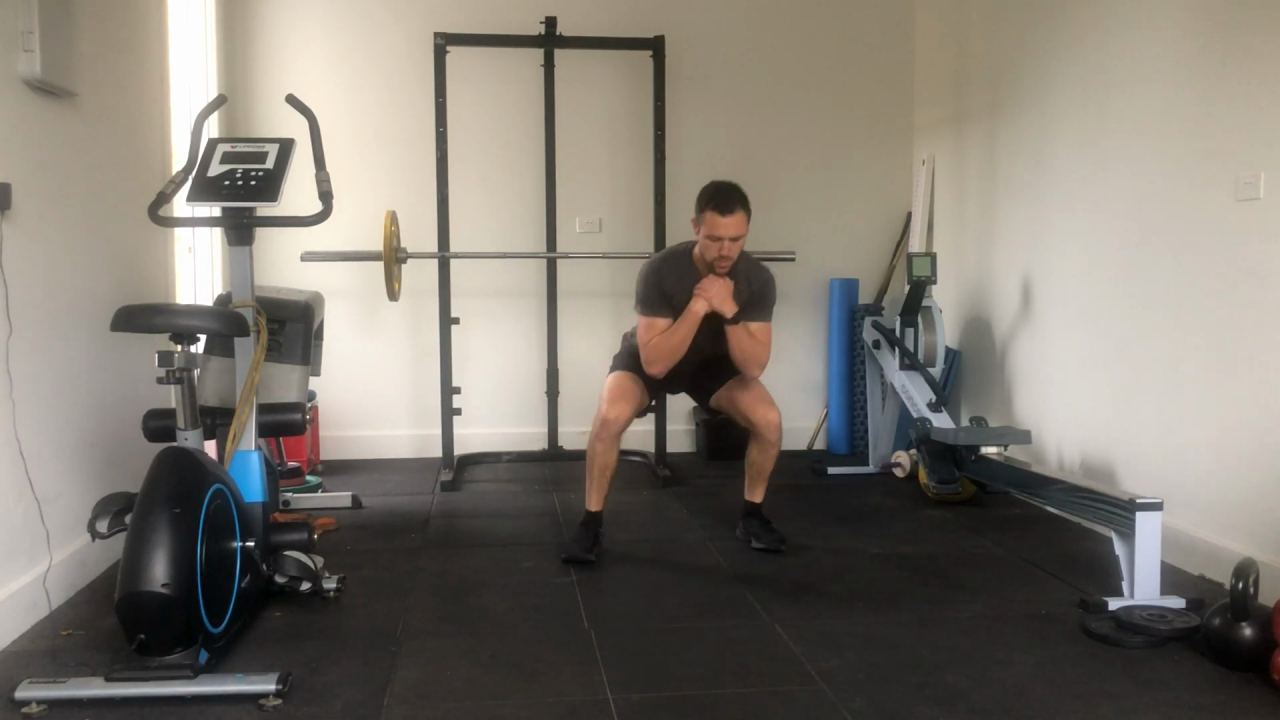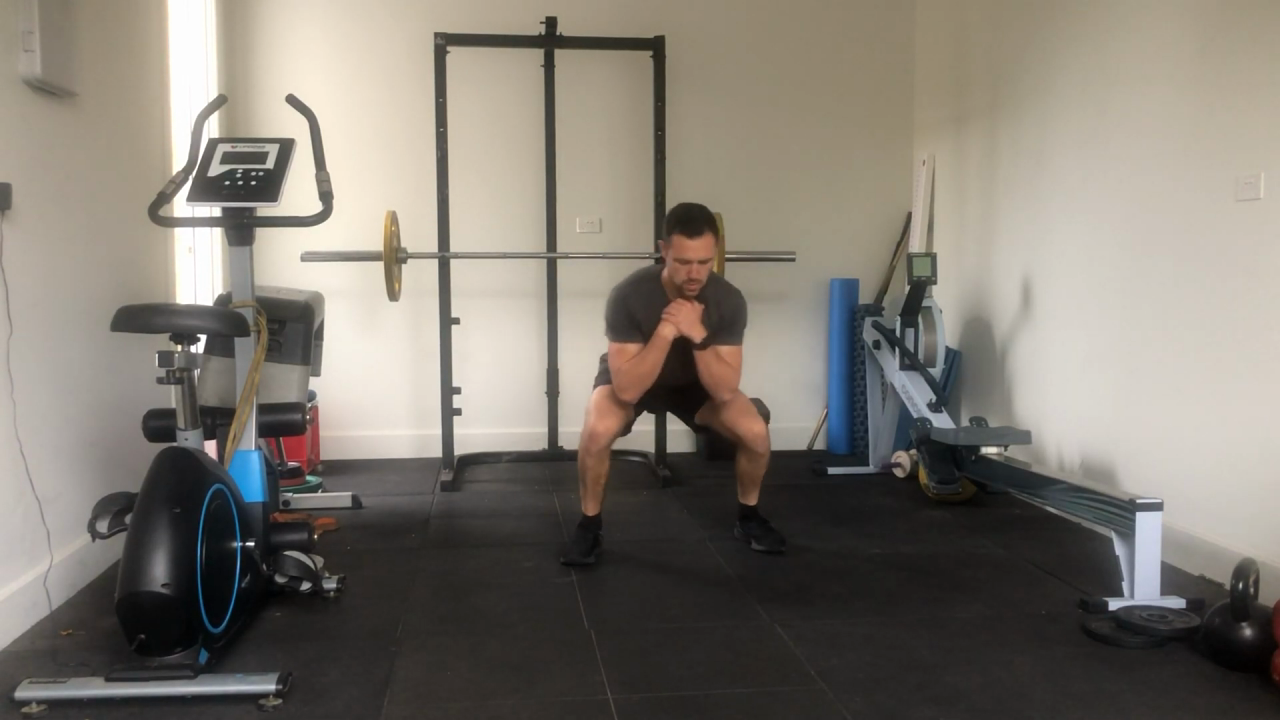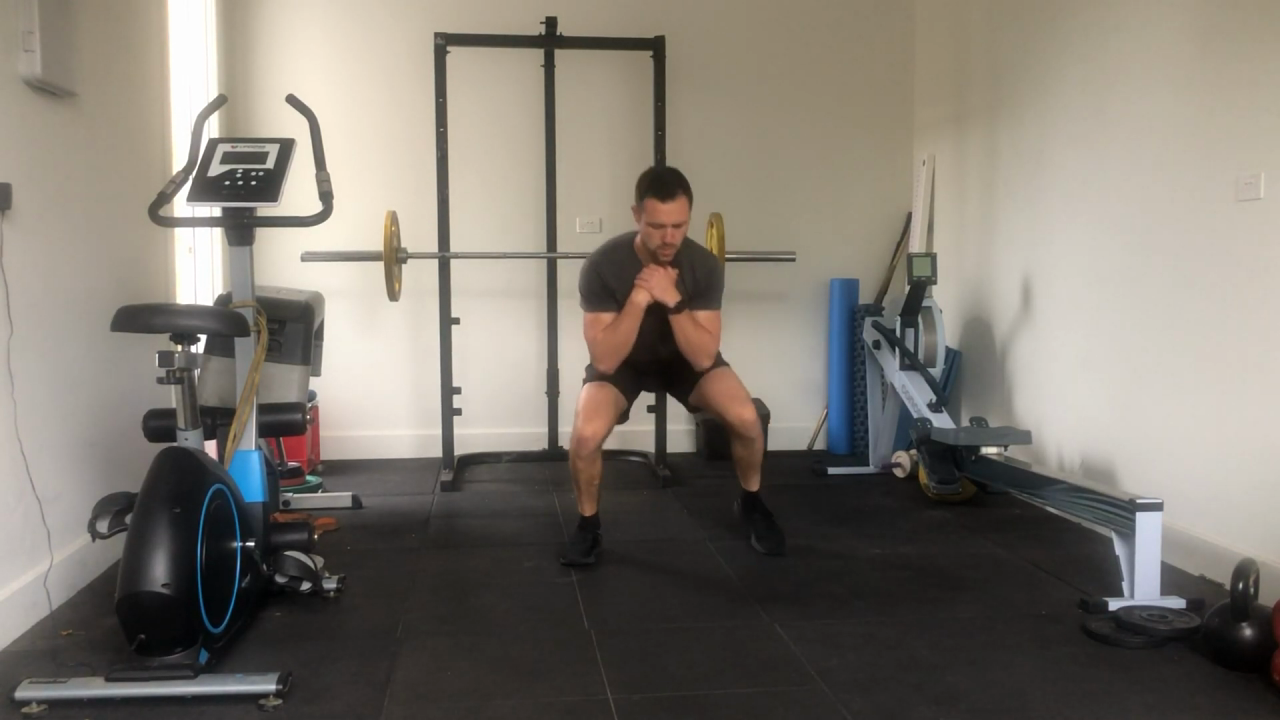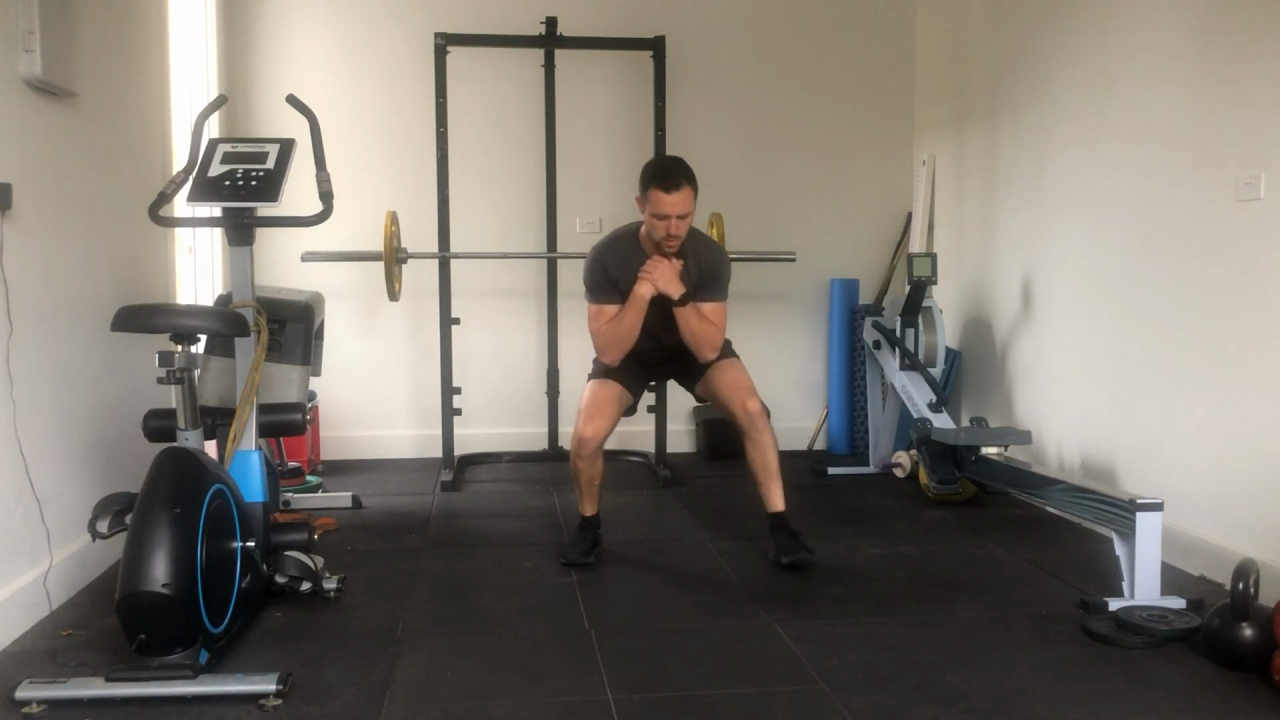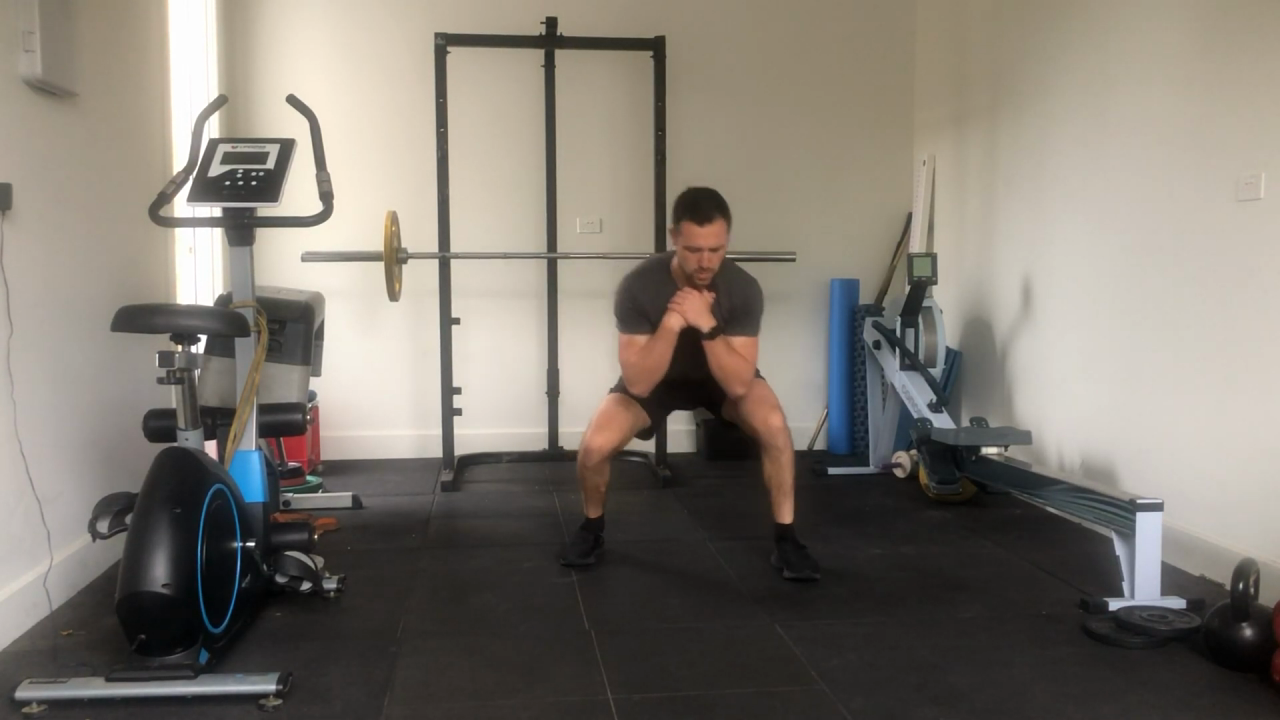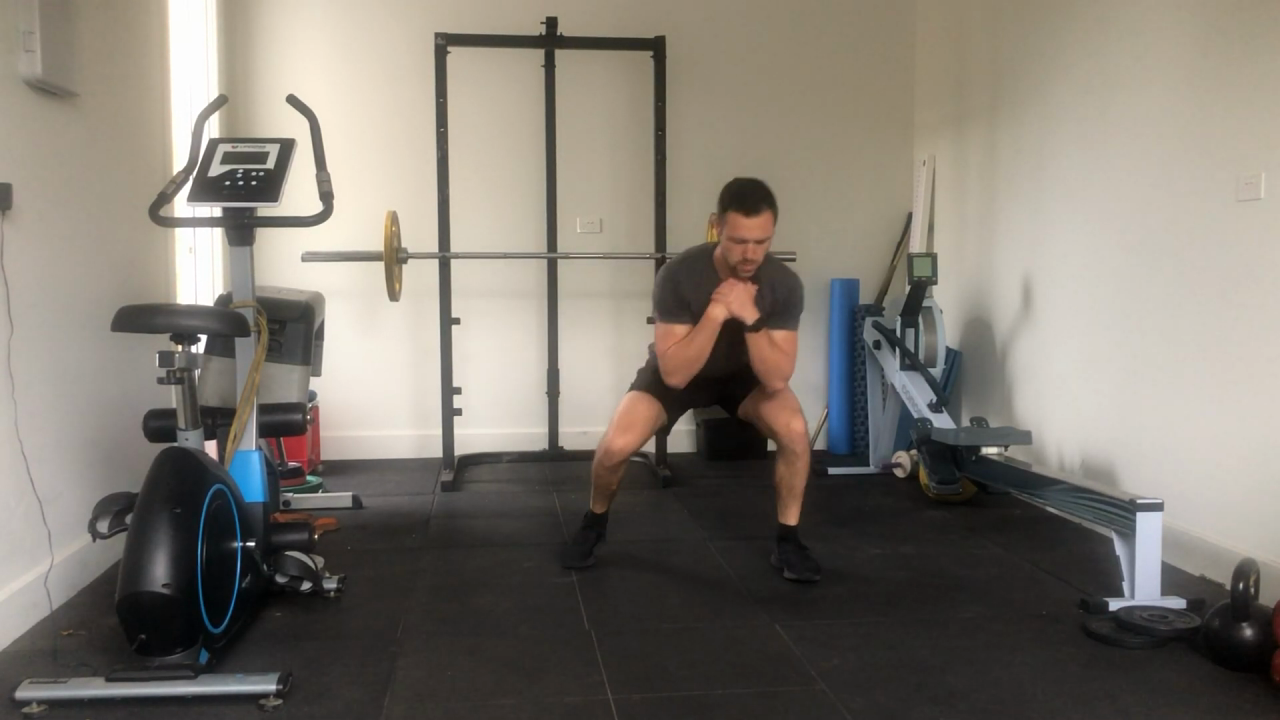
dt=0.2s
person 1, frame 1
left shoulder: (758, 279)
right shoulder: (661, 271)
left elbow: (755, 366)
right elbow: (655, 364)
left wrist: (731, 310)
right wrist: (695, 308)
left hip: (713, 360)
right hip: (646, 355)
left knee: (768, 421)
right knee: (611, 417)
left ankle: (752, 515)
right ankle: (591, 522)
person 1, frame 2
left shoulder: (728, 301)
right shoulder: (629, 296)
left elbow: (725, 392)
right elbow: (628, 391)
left wrist: (698, 335)
right wrist: (663, 333)
left hip: (693, 380)
right hip: (631, 377)
left knee: (755, 434)
right knee: (598, 431)
left ankle: (748, 516)
right ankle: (590, 526)
person 1, frame 3
left shoulder: (704, 265)
right shoulder: (603, 265)
left elbow: (704, 357)
right elbow: (605, 361)
left wrist: (672, 301)
right wrist: (637, 299)
left hip: (683, 353)
right hip: (622, 358)
left knee: (746, 419)
right knee: (586, 436)
left ankle: (750, 502)
right ankle: (588, 526)
person 1, frame 4
left shoulder: (709, 256)
right shoulder: (607, 256)
left elbow: (709, 351)
right elbow: (609, 353)
left wrist: (678, 293)
right wrist: (642, 291)
left hip: (691, 344)
right hip: (630, 351)
left knee: (750, 409)
right knee: (587, 436)
left ankle: (779, 525)
right ankle: (589, 525)
person 1, frame 5
left shoulder: (743, 289)
right shoulder: (638, 286)
left elbow: (740, 386)
right elbow: (637, 384)
left wrist: (709, 326)
right wrist: (671, 323)
left hip: (721, 375)
right hip: (654, 376)
left knee: (774, 427)
right knee: (595, 447)
left ankle: (786, 540)
right ankle: (592, 527)
person 1, frame 6
left shoulder: (784, 284)
right shoulder: (679, 275)
left elbow: (776, 380)
right elbow: (674, 375)
left wrist: (751, 317)
right wrist: (716, 313)
left hip: (743, 371)
right hip: (675, 369)
left knee: (795, 432)
right knee: (617, 446)
left ankle: (788, 540)
right ankle: (595, 521)
